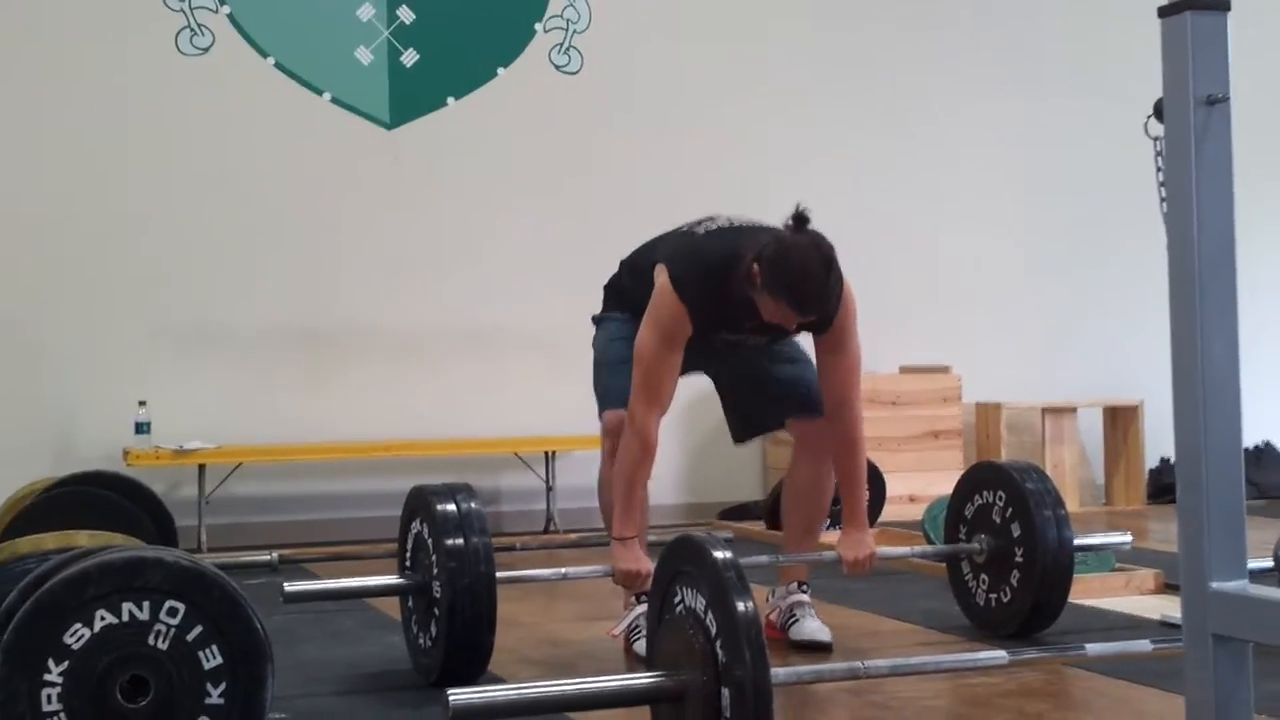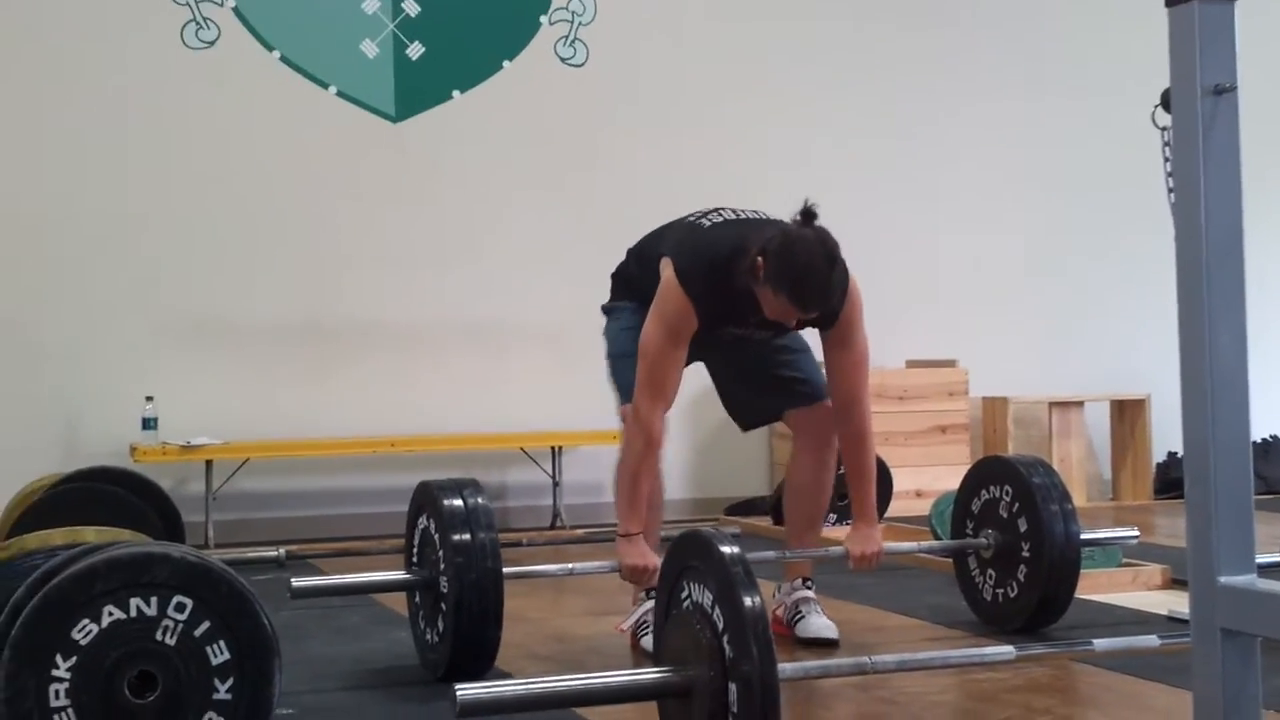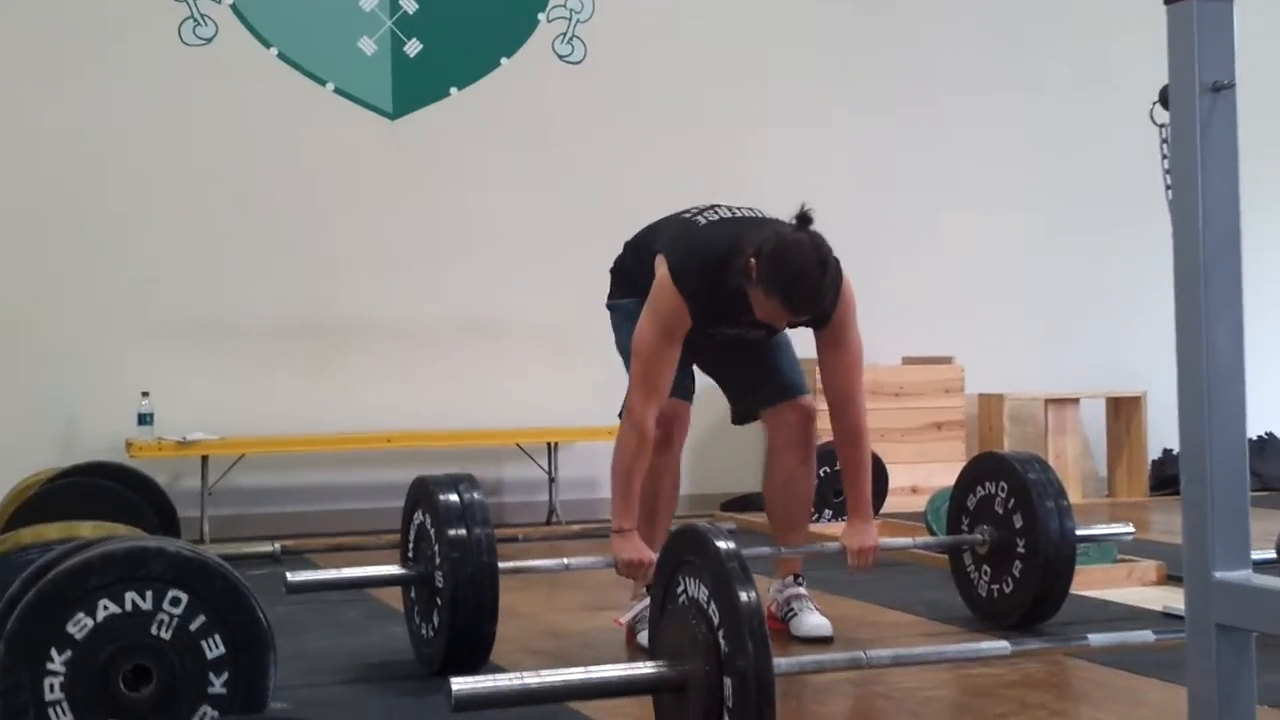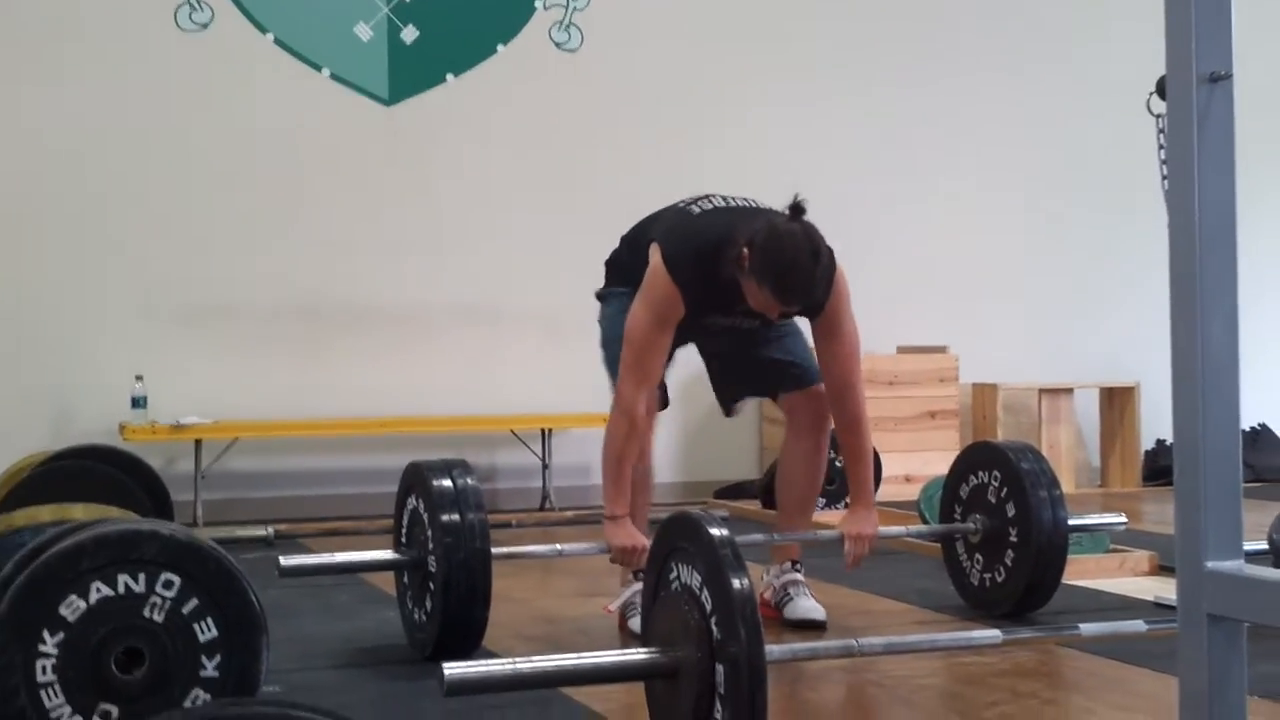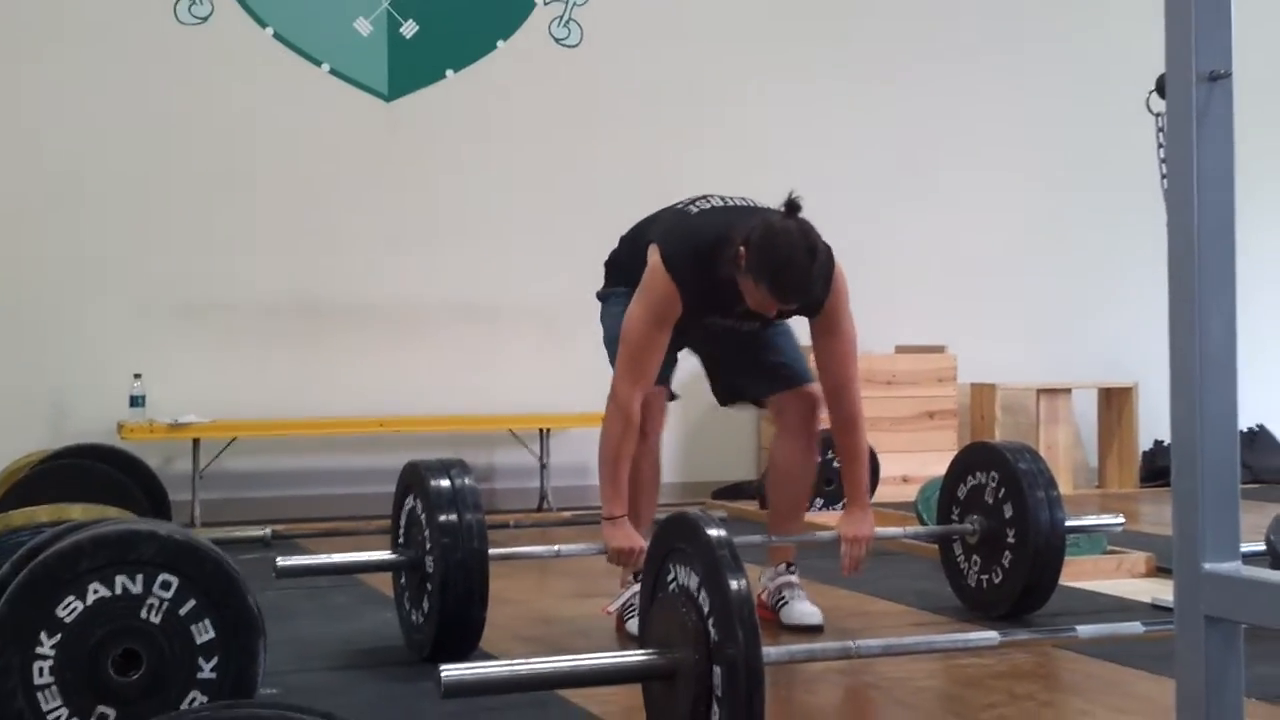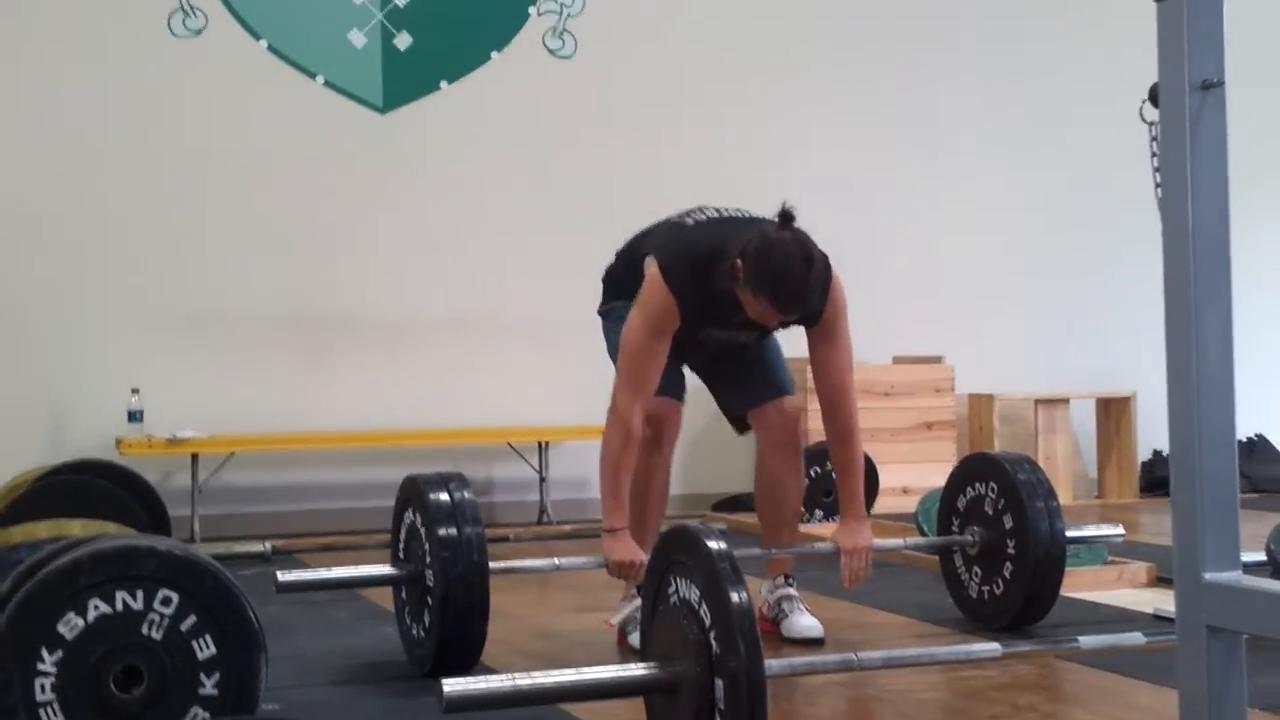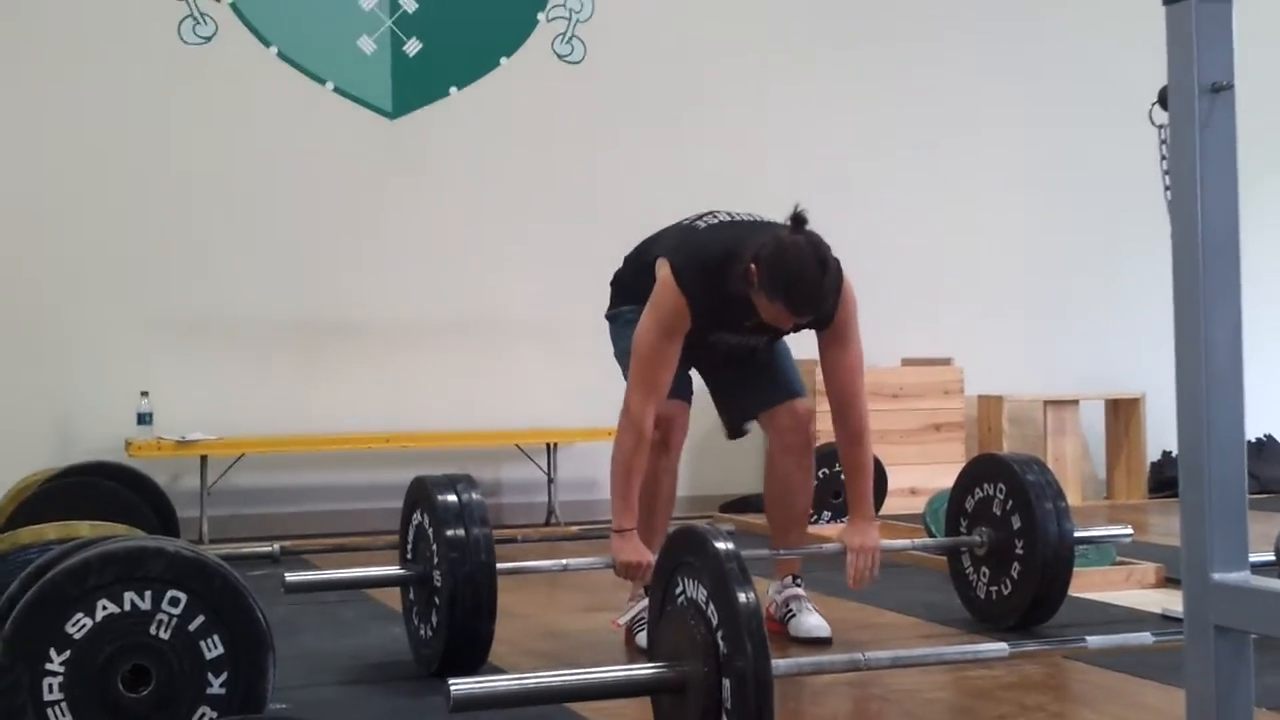
dt=0.1s
person 1, frame 1
left shoulder: (831, 293)
right shoulder: (682, 282)
left elbow: (845, 414)
right elbow: (644, 418)
left wrist: (857, 526)
right wrist: (625, 541)
left hip: (746, 334)
right hip: (638, 311)
left knee: (818, 427)
right knee: (623, 424)
left ankle: (790, 598)
right ankle: (640, 607)
person 1, frame 2
left shoulder: (836, 288)
right shoulder: (687, 277)
left elbow: (852, 410)
right elbow: (648, 414)
left wrist: (865, 522)
right wrist: (631, 536)
left hip: (749, 326)
right hip: (646, 301)
left knee: (819, 419)
right knee: (637, 416)
left ankle: (796, 594)
right ankle: (649, 603)
person 1, frame 3
left shoulder: (829, 286)
right shoulder: (681, 276)
left elbow: (847, 406)
right elbow: (644, 409)
left wrist: (861, 517)
right wrist: (625, 531)
left hip: (740, 321)
right hip: (642, 295)
left knee: (796, 416)
right knee: (670, 419)
left ankle: (788, 589)
right ankle: (648, 598)
person 1, frame 4
left shoulder: (822, 275)
right shoulder: (675, 265)
left elbow: (846, 395)
right elbow: (632, 395)
left wrist: (863, 504)
right wrist: (617, 517)
left hip: (735, 312)
right hip: (637, 285)
left knee: (813, 403)
right knee: (644, 406)
left ankle: (785, 575)
right ankle: (637, 584)
person 1, frame 5
left shoulder: (822, 274)
right shoulder: (673, 265)
left elbow: (843, 395)
right elbow: (627, 395)
left wrist: (858, 507)
right wrist: (614, 518)
left hip: (733, 315)
right hip: (636, 287)
left knee: (801, 403)
right knee: (649, 405)
left ankle: (780, 578)
right ankle: (637, 587)
person 1, frame 6
left shoulder: (819, 284)
right shoulder: (672, 277)
left elbow: (839, 405)
right elbow: (626, 407)
left wrist: (855, 517)
right wrist: (615, 530)
left hip: (732, 330)
right hip: (634, 301)
left knee: (784, 419)
right knee: (658, 416)
left ankle: (779, 590)
right ankle: (640, 600)
person 1, frame 7
left shoulder: (830, 289)
right shoulder: (683, 279)
left elbow: (849, 408)
right elbow: (640, 408)
left wrist: (863, 519)
right wrist: (624, 531)
left hip: (739, 331)
right hip: (644, 306)
left knee: (795, 420)
right knee: (667, 420)
left ankle: (786, 591)
right ankle: (645, 600)
